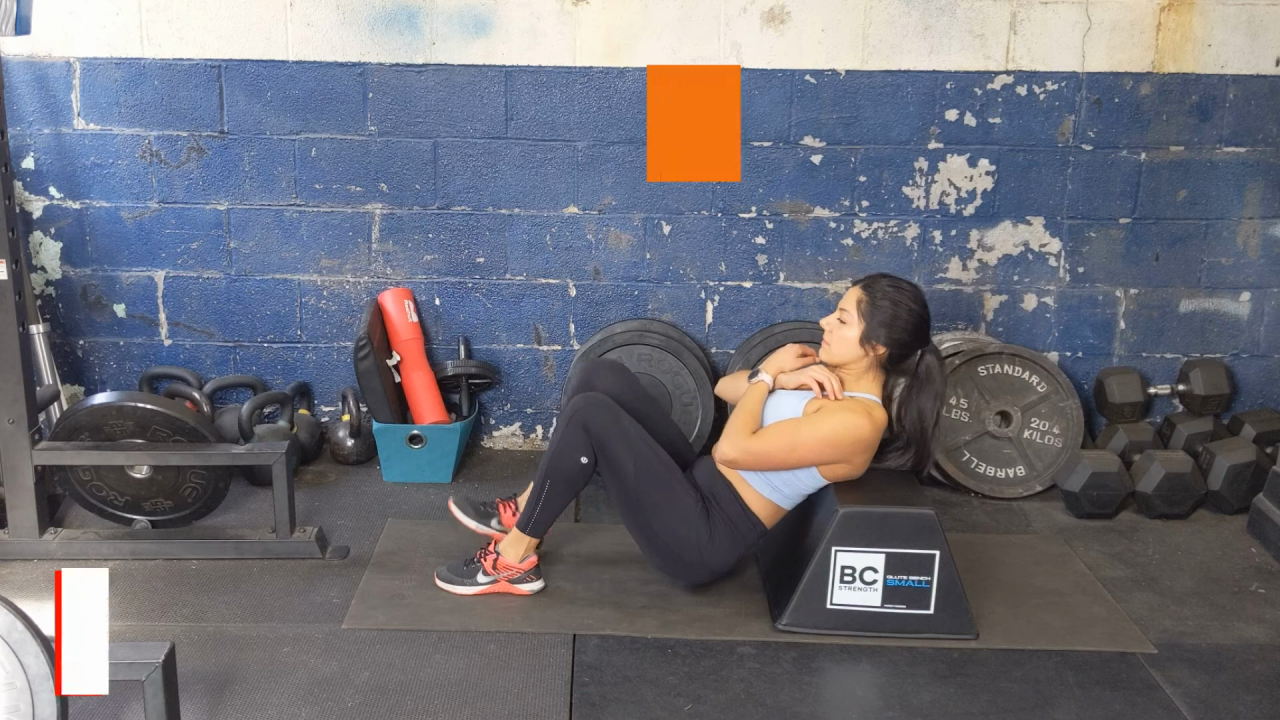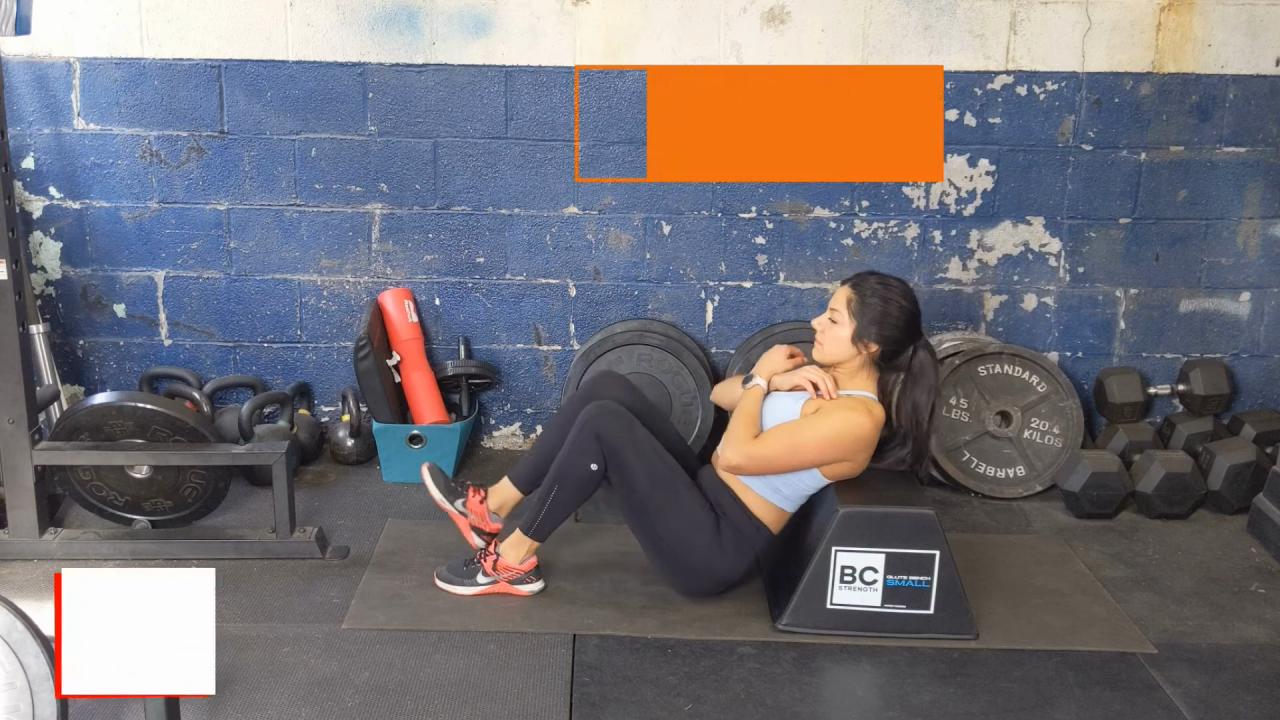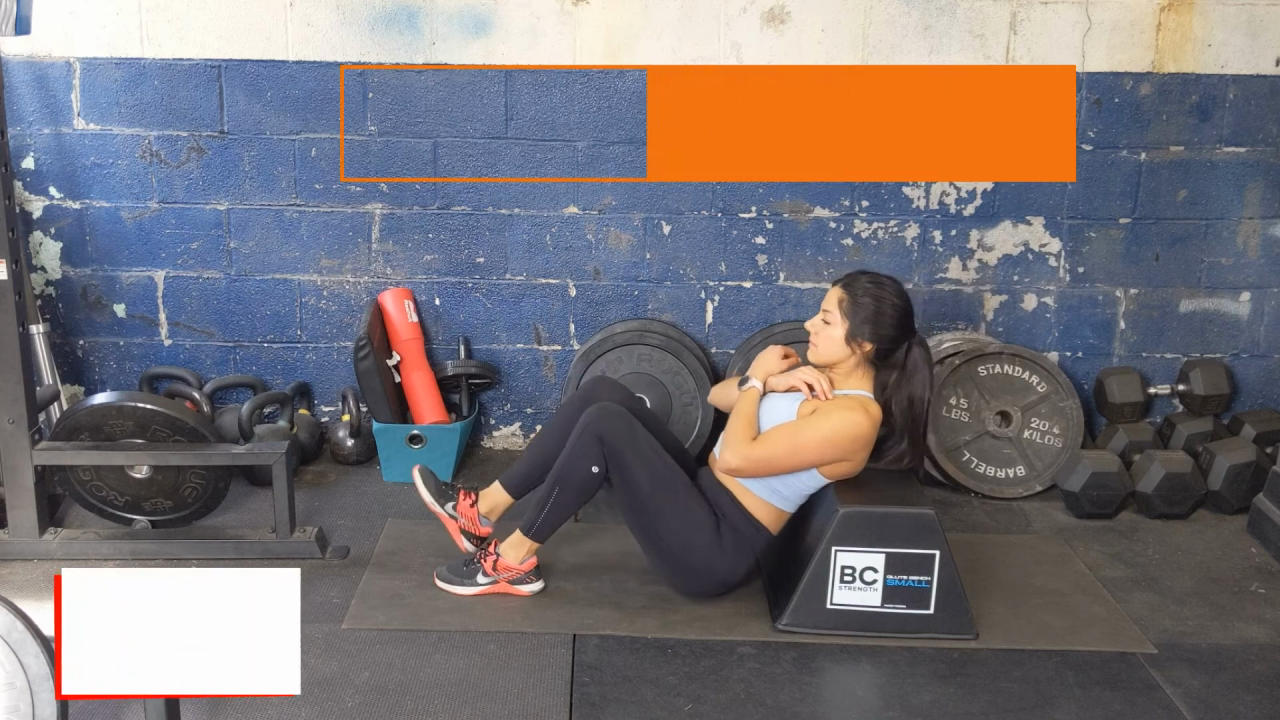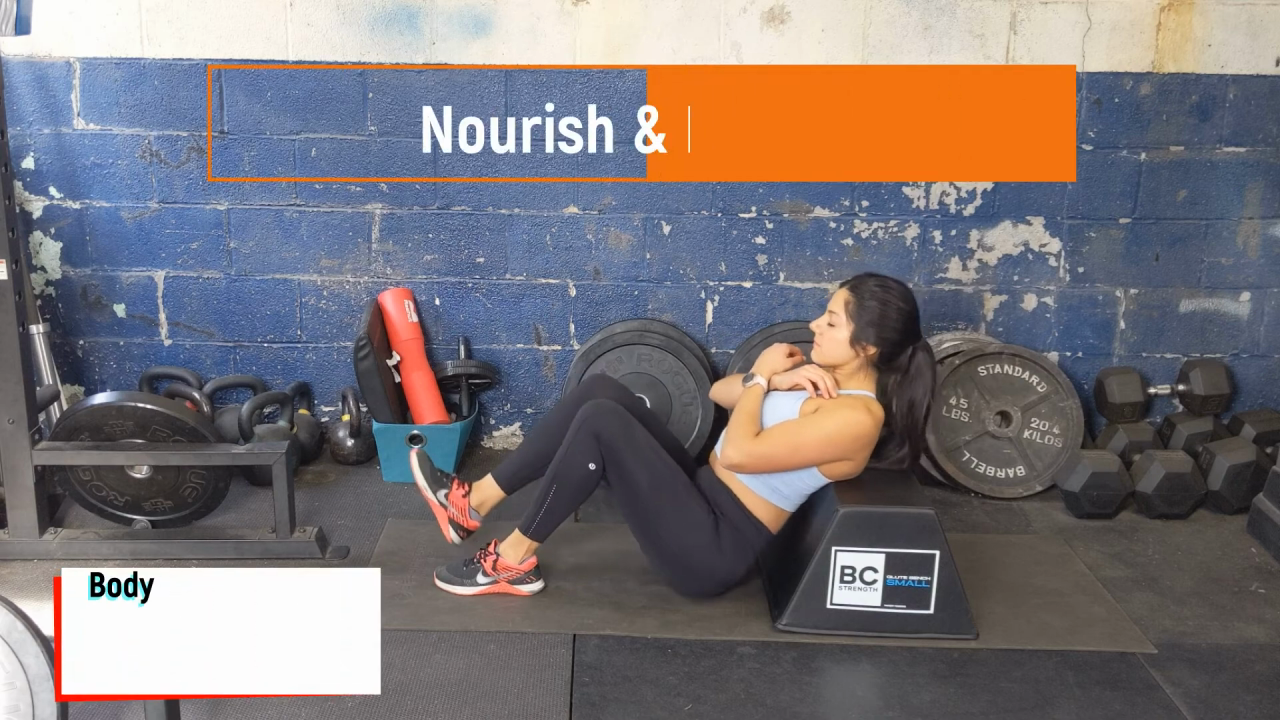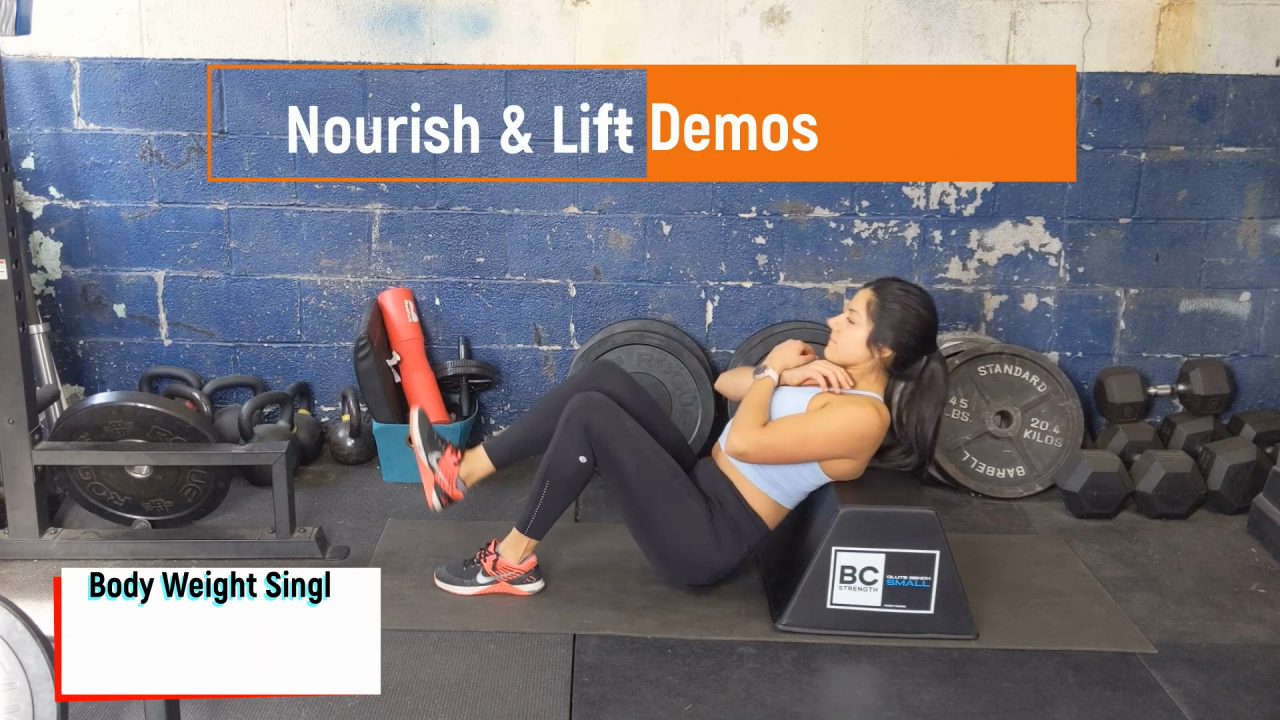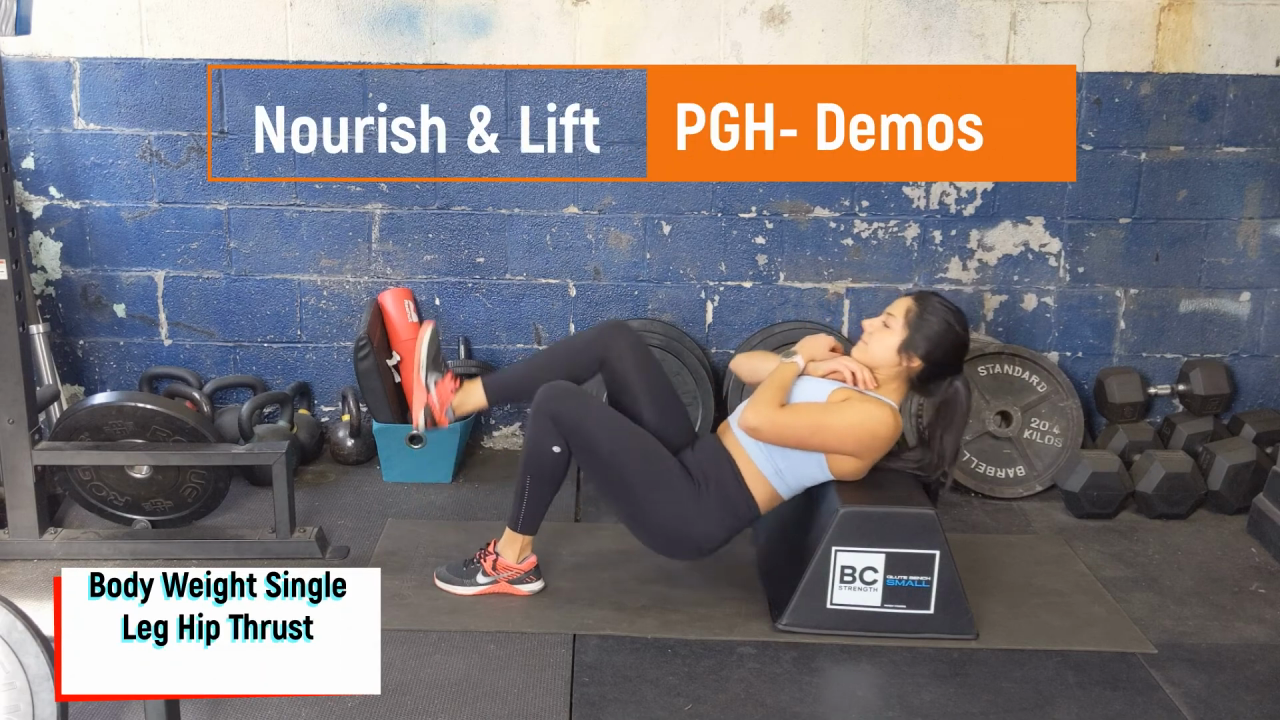
dt=0.3s
person 1, frame 1
left shoulder: (858, 420)
right shoulder: (834, 376)
left elbow: (734, 447)
right elbow: (724, 387)
left wrist: (769, 375)
right wrist: (782, 379)
left hip: (706, 537)
right hip: (700, 485)
left knee: (590, 413)
right knee: (602, 375)
left ankle: (515, 558)
right ankle: (523, 511)
person 1, frame 2
left shoulder: (856, 419)
right shoulder: (830, 376)
left elbow: (736, 455)
right elbow: (720, 394)
left wrist: (761, 378)
right wrist: (777, 381)
left hip: (712, 547)
right hip: (702, 493)
left knee: (603, 421)
right knee: (606, 387)
left ankle: (514, 560)
right ankle: (493, 507)
person 1, frame 3
left shoulder: (854, 417)
right shoulder: (827, 378)
left elbow: (737, 456)
right elbow: (717, 397)
left wrist: (757, 380)
right wrist: (773, 382)
left hip: (714, 549)
right hip: (702, 496)
left knee: (605, 423)
right knee: (602, 392)
left ankle: (514, 560)
right ankle: (481, 511)
person 1, frame 4
left shoulder: (856, 417)
right shoulder: (828, 378)
left elbow: (738, 452)
right elbow: (718, 393)
left wrist: (762, 377)
right wrist: (775, 380)
left hip: (712, 548)
right hip: (701, 494)
left knee: (601, 420)
right knee: (600, 389)
left ankle: (513, 559)
right ankle: (474, 502)
person 1, frame 5
left shoulder: (862, 416)
right shoulder: (838, 380)
left elbow: (743, 441)
right elbow: (724, 383)
left wrist: (772, 371)
right wrist: (785, 374)
left hip: (704, 537)
right hip: (696, 482)
left knee: (588, 411)
right knee: (602, 378)
left ankle: (513, 561)
right ankle: (460, 471)
person 1, frame 6
left shoulder: (873, 419)
right shoulder: (857, 379)
left elbow: (756, 419)
right elbow: (741, 366)
left wrist: (799, 360)
right wrist: (809, 364)
left hip: (694, 513)
right hip: (694, 463)
left knee: (557, 401)
right knee: (614, 338)
left ankle: (512, 560)
right ankle: (458, 399)
